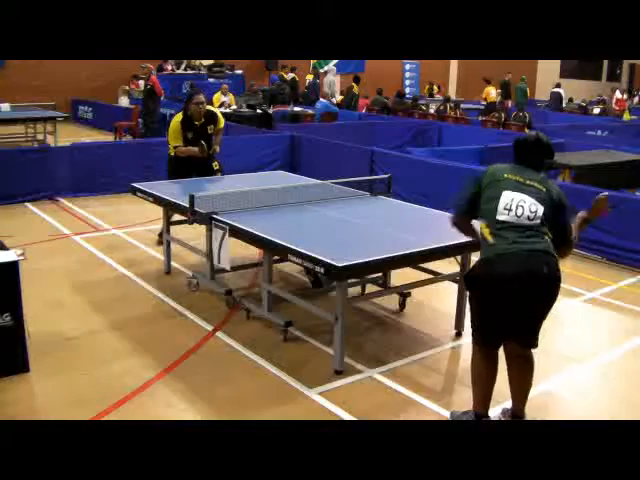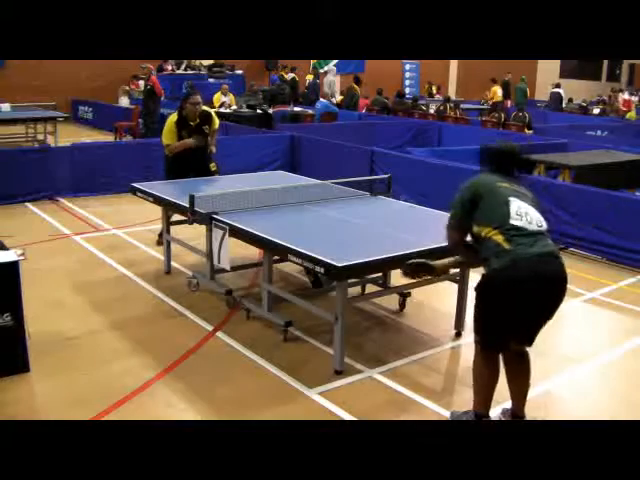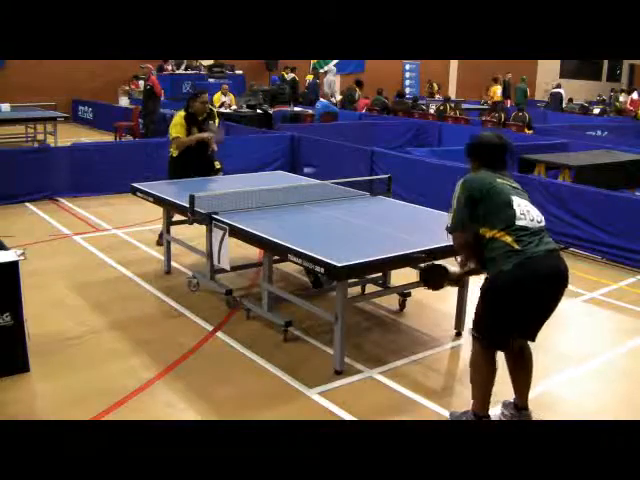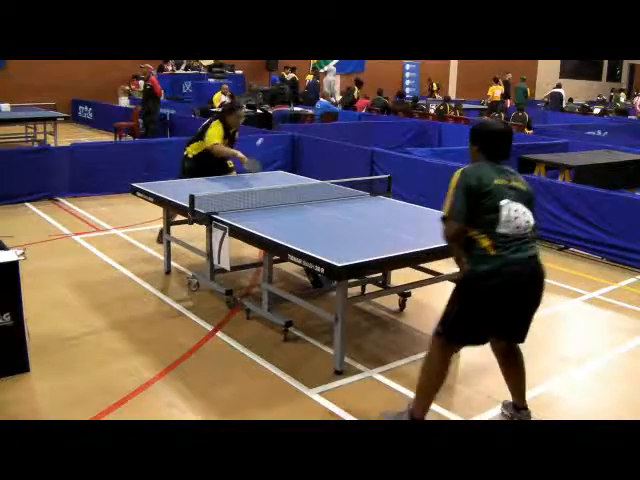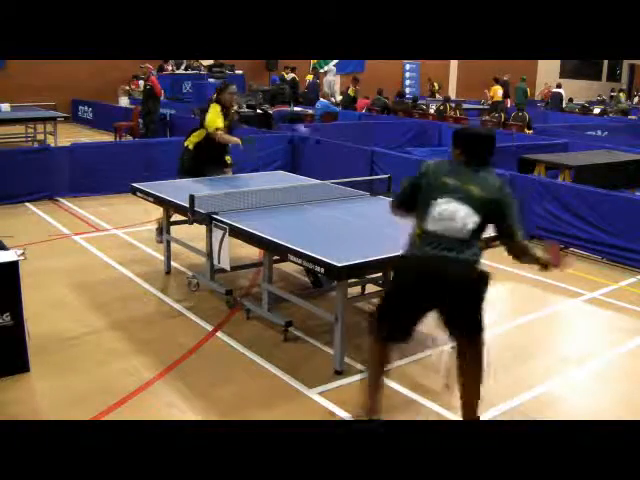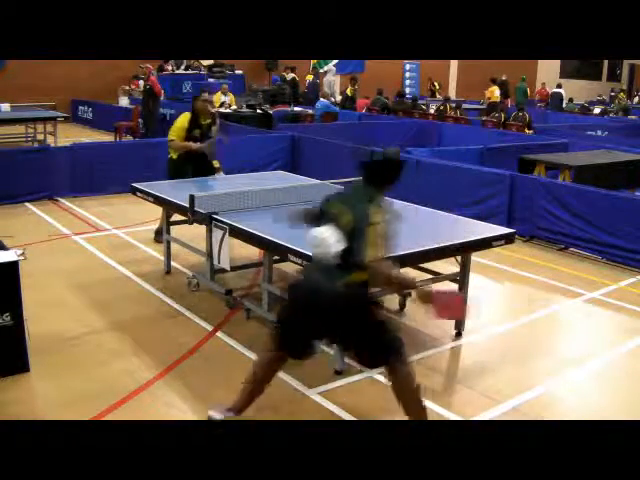
dt=0.3s
person 1, frame 1
left shoulder: (491, 174)
right shoulder: (553, 191)
left elbow: (460, 220)
right elbow: (563, 250)
right wrist: (583, 218)
left hip: (497, 270)
right hip: (543, 270)
left knee: (484, 344)
right knee: (522, 344)
left ankle: (477, 416)
right ankle: (516, 415)
person 1, frame 2
left shoulder: (476, 185)
right shoulder: (525, 194)
left elbow: (455, 239)
right wrist: (447, 266)
left hip: (512, 274)
right hip: (553, 273)
left knee: (487, 347)
right knee: (516, 345)
left ankle: (479, 416)
right ankle: (517, 414)
person 1, frame 3
left shoulder: (470, 183)
right shoulder: (513, 185)
left elbow: (461, 240)
left wrist: (475, 264)
right wrist: (463, 273)
left hip: (519, 273)
right hip: (554, 269)
left knee: (484, 343)
right knee: (515, 339)
left ankle: (477, 415)
right ankle: (519, 409)
person 1, frame 4
left shoulder: (467, 175)
right shoulder: (523, 182)
left elbow: (454, 229)
left wrist: (463, 262)
left hip: (490, 275)
right hip: (530, 274)
left knee: (444, 342)
right knee: (504, 340)
left ankle: (415, 417)
right ankle: (519, 409)
person 1, frame 5
left shoulder: (429, 170)
right shoulder: (496, 192)
left elbow: (398, 207)
right elbow: (516, 248)
right wrist: (543, 262)
left hip: (415, 269)
right hip: (460, 276)
left knee: (381, 336)
right knee: (469, 343)
left ankle: (370, 412)
right ankle: (470, 418)
person 1, frame 6
left shoulder: (338, 198)
right shoulder: (373, 216)
left elbow: (311, 219)
right elbow: (374, 269)
left wrist: (301, 215)
right wrist: (417, 288)
left hip: (308, 293)
right hip: (345, 303)
left knee: (277, 351)
right knee: (396, 359)
left ankle: (232, 410)
right ankle: (421, 424)
person 2, frame 1
left shoulder: (213, 114)
right shoulder: (178, 121)
left elbow: (219, 127)
right elbow: (177, 150)
left wrist: (216, 144)
right wrist: (192, 150)
left hip: (206, 156)
right hip: (181, 159)
right ankle: (164, 231)
person 2, frame 2
left shoulder: (208, 114)
right shoulder: (173, 121)
left elbow: (214, 128)
right elbow: (169, 148)
left wrist: (212, 144)
right wrist: (186, 143)
left hip: (202, 156)
right hip: (178, 160)
right ankle: (164, 231)
person 2, frame 3
left shoulder: (210, 112)
right shoulder: (181, 117)
right elbow: (177, 143)
left wrist: (211, 142)
right wrist: (200, 136)
left hip: (204, 156)
right hip: (182, 159)
right ankle: (164, 232)
person 2, frame 4
left shoulder: (233, 125)
right shoulder: (216, 127)
right elbow: (218, 149)
left wrist: (232, 153)
right wrist: (237, 154)
left hip: (218, 160)
right hip: (196, 159)
right ankle: (165, 229)
person 2, frame 5
left shoulder: (230, 109)
right shoulder: (215, 109)
right elbow: (218, 134)
left wrist: (230, 140)
right wrist: (233, 139)
left hip: (217, 152)
right hip: (196, 151)
right ankle: (162, 226)
person 2, frame 6
left shoulder: (213, 117)
right shoulder: (185, 120)
right elbow: (172, 144)
left wrist: (209, 146)
right wrist: (191, 145)
left hip: (203, 158)
right hip: (182, 160)
right ankle: (160, 229)
